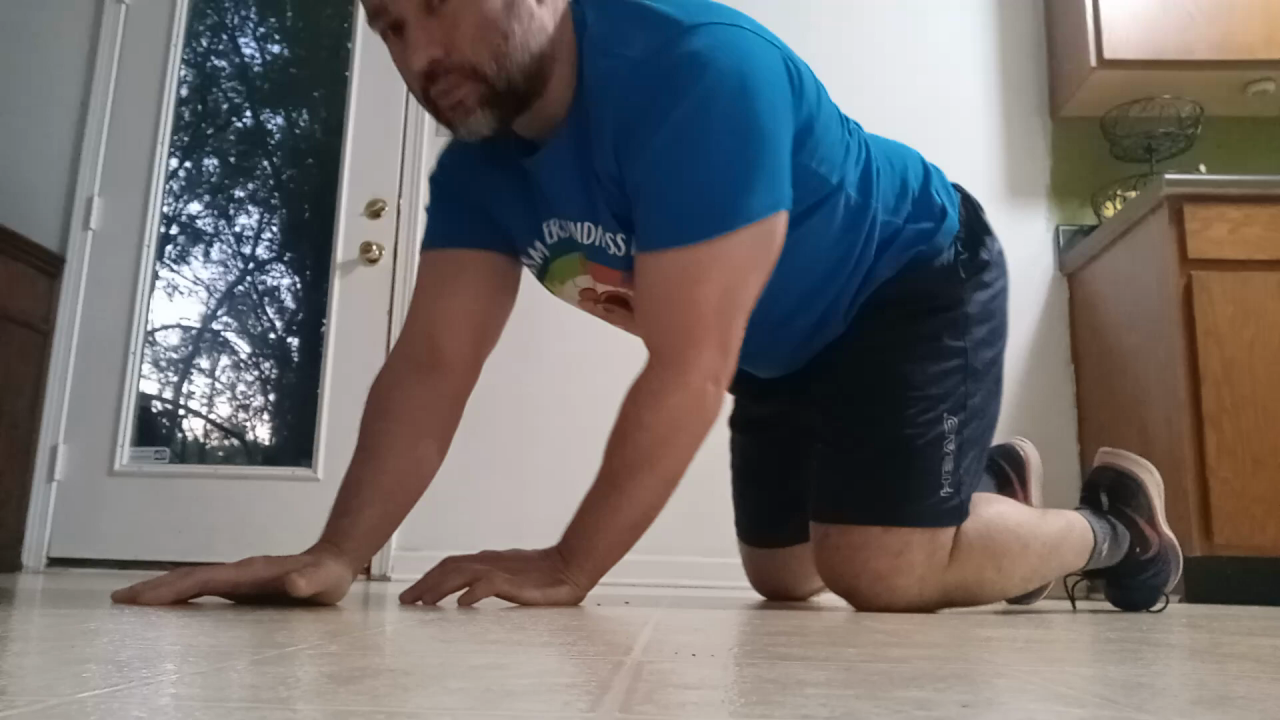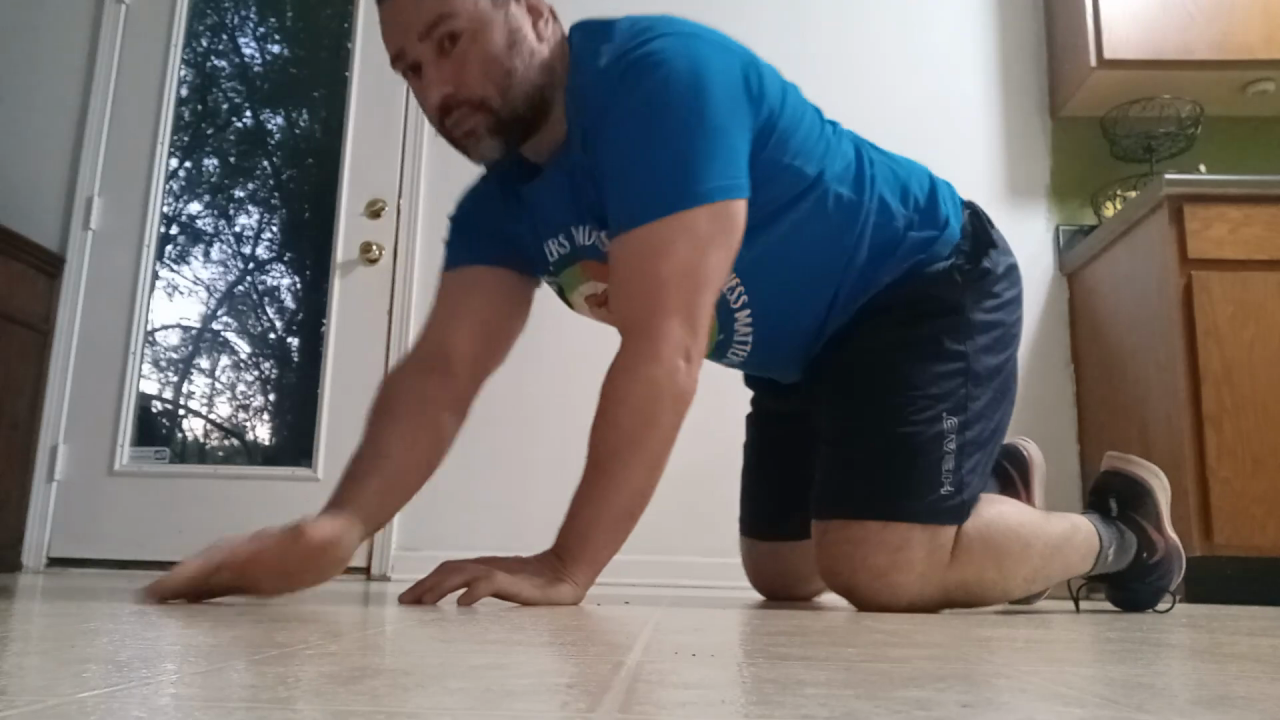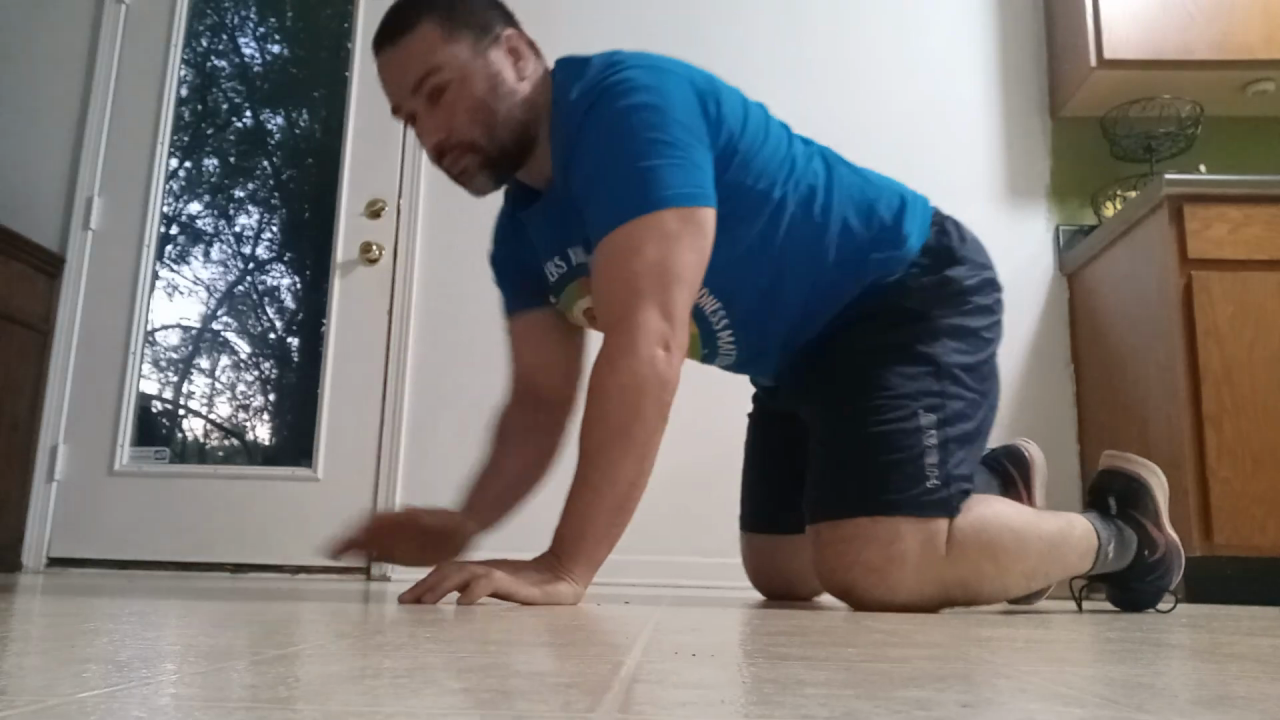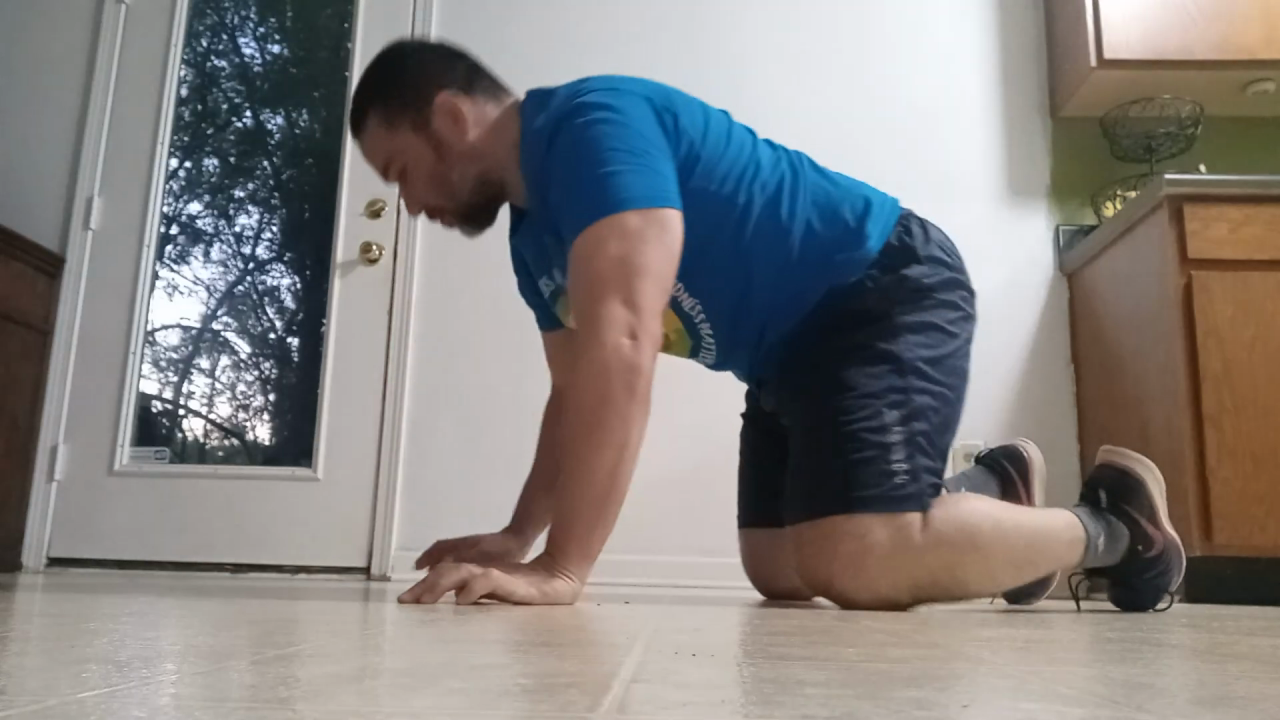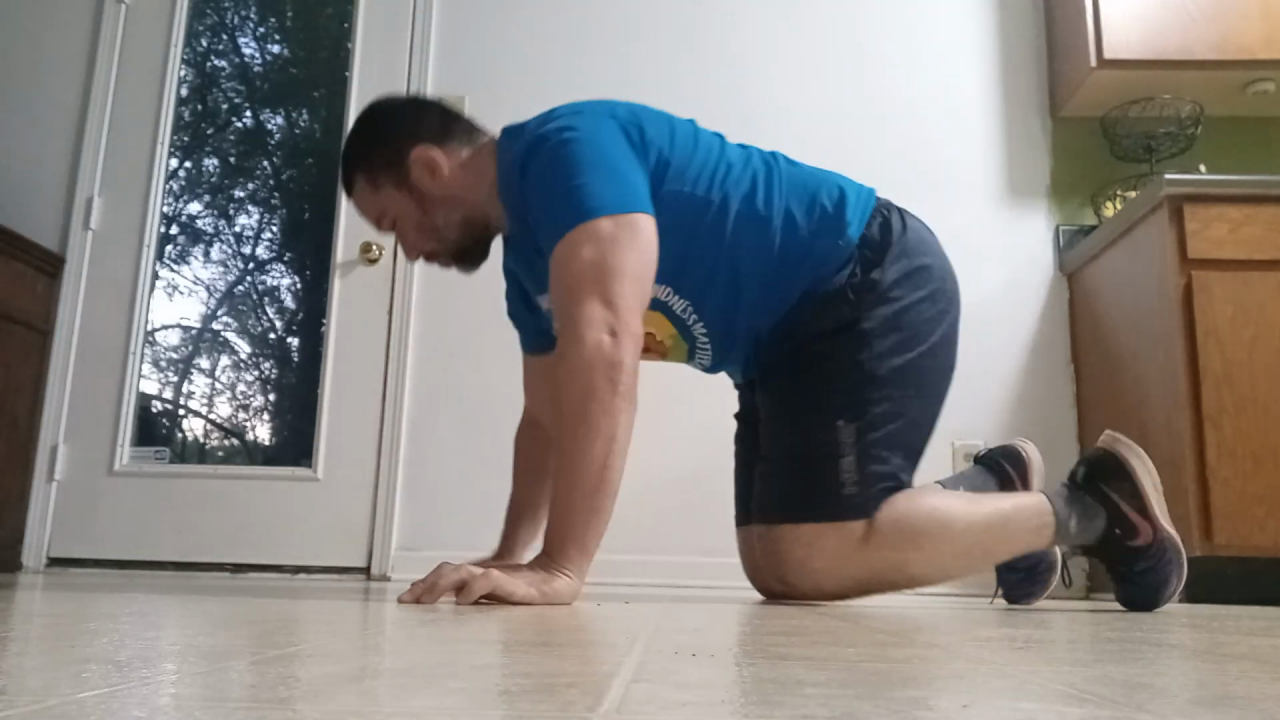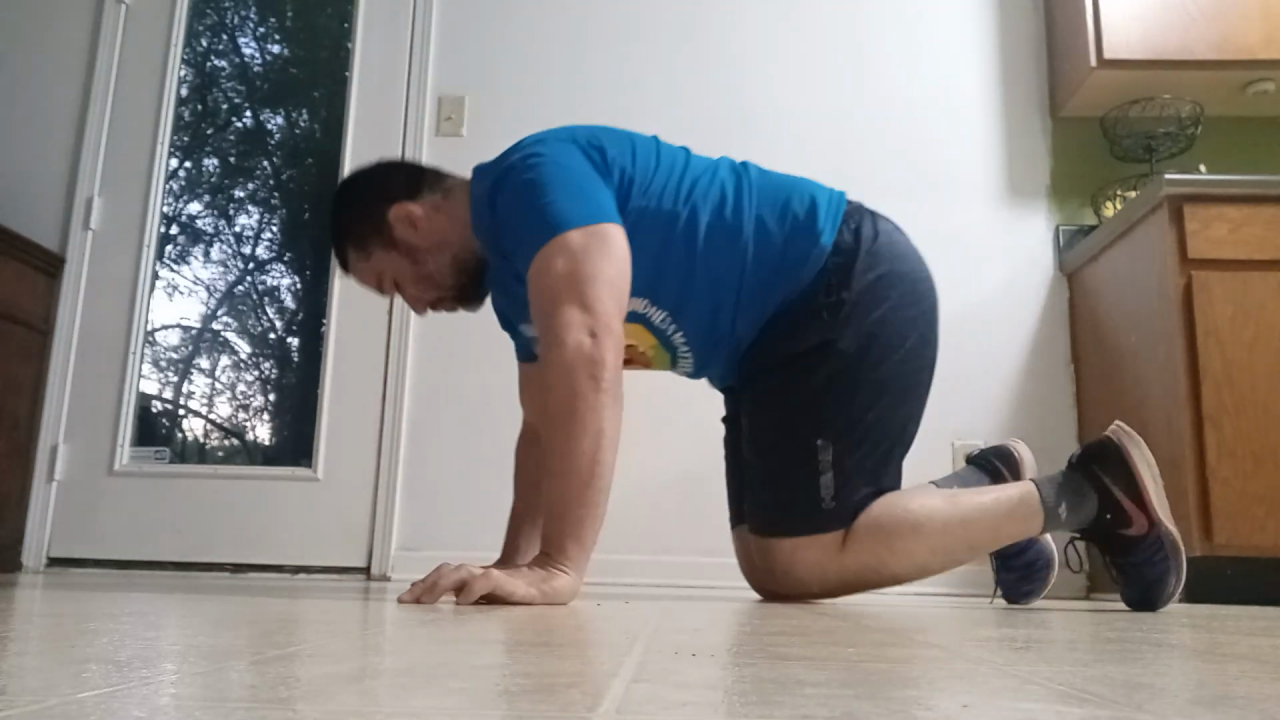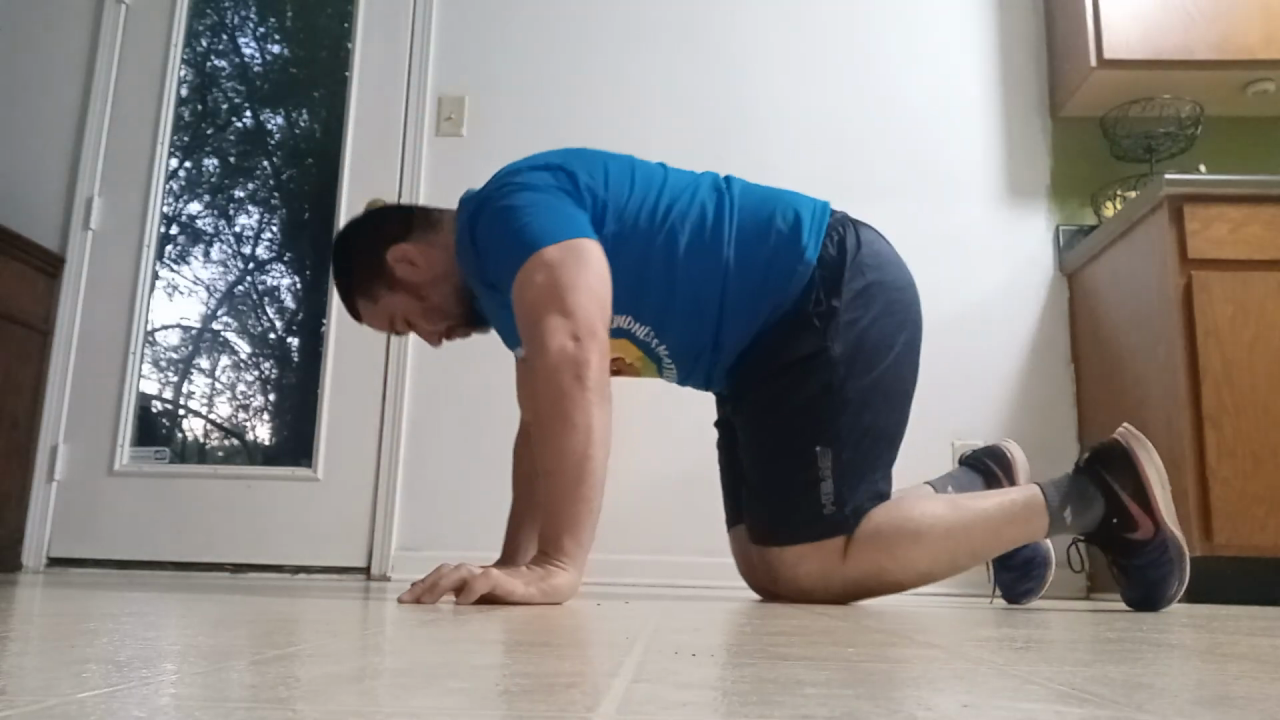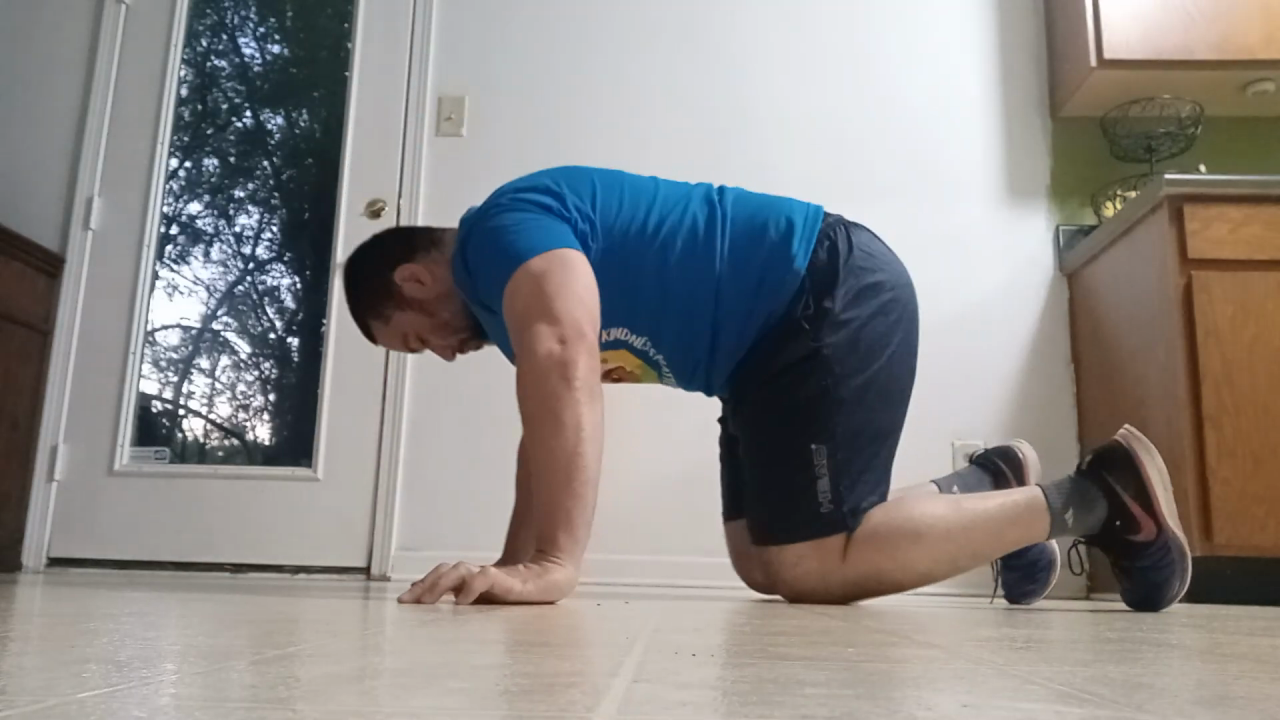
dt=0.2s
person 1, frame 1
right shoulder: (478, 174)
left elbow: (688, 370)
right elbow: (432, 365)
left wrist: (567, 569)
right wrist: (330, 561)
left hip: (922, 288)
right hip: (789, 348)
left knee: (882, 567)
right knee: (782, 576)
left ankle: (1109, 522)
right ankle: (986, 482)
person 1, frame 2
right shoulder: (502, 200)
left elbow: (659, 348)
right elbow: (443, 370)
left wrist: (561, 567)
right wrist: (337, 526)
left hip: (934, 287)
right hip: (804, 347)
left knee: (878, 565)
right knee: (783, 574)
left ankle: (1115, 525)
right ankle: (986, 482)
person 1, frame 3
left shoulder: (628, 103)
right shoulder: (522, 231)
left elbow: (647, 344)
right elbow: (540, 400)
left wrist: (564, 568)
right wrist: (468, 523)
left hip: (913, 298)
right hip: (805, 352)
left knee: (880, 564)
right knee: (781, 572)
left ankle: (1118, 531)
right ankle: (989, 485)
person 1, frame 4
left shoulder: (590, 126)
right shoulder: (534, 237)
left elbow: (619, 347)
right elbow: (580, 396)
left wrist: (560, 568)
right wrist: (515, 540)
left hip: (889, 290)
right hip: (797, 346)
left knee: (859, 561)
right knee: (780, 570)
left ankle: (1108, 524)
right ankle: (991, 486)
person 1, frame 5
left shoulder: (560, 152)
right shoulder: (526, 257)
left elbow: (604, 351)
right elbow: (549, 419)
left wrist: (560, 569)
right wrist: (507, 559)
left hip: (874, 285)
right hip: (792, 336)
left knee: (814, 557)
right knee: (775, 568)
left ankle: (1092, 502)
right ankle: (993, 486)
person 1, frame 6
left shoulder: (529, 183)
right shoulder: (512, 274)
left elbow: (586, 357)
right elbow: (547, 423)
left wrist: (558, 567)
right wrist: (511, 561)
left hip: (852, 290)
right hip: (781, 335)
left knee: (808, 558)
right knee: (769, 568)
left ankle: (1085, 492)
right ankle: (987, 485)
person 1, frame 7
left shoulder: (509, 213)
right shoulder: (508, 276)
left elbow: (574, 366)
right elbow: (546, 423)
left wrist: (557, 566)
right wrist: (511, 564)
left hip: (835, 297)
right hip: (774, 338)
left knee: (810, 564)
right knee: (767, 567)
left ankle: (1090, 495)
right ankle: (977, 487)
person 1, frame 8
left shoulder: (502, 232)
right shoulder: (513, 286)
left elbow: (561, 368)
right elbow: (550, 423)
left wrist: (554, 562)
right wrist: (514, 563)
left hip: (833, 297)
right hip: (779, 332)
left knee: (810, 563)
right knee: (760, 561)
left ankle: (1096, 497)
right ankle: (987, 484)
